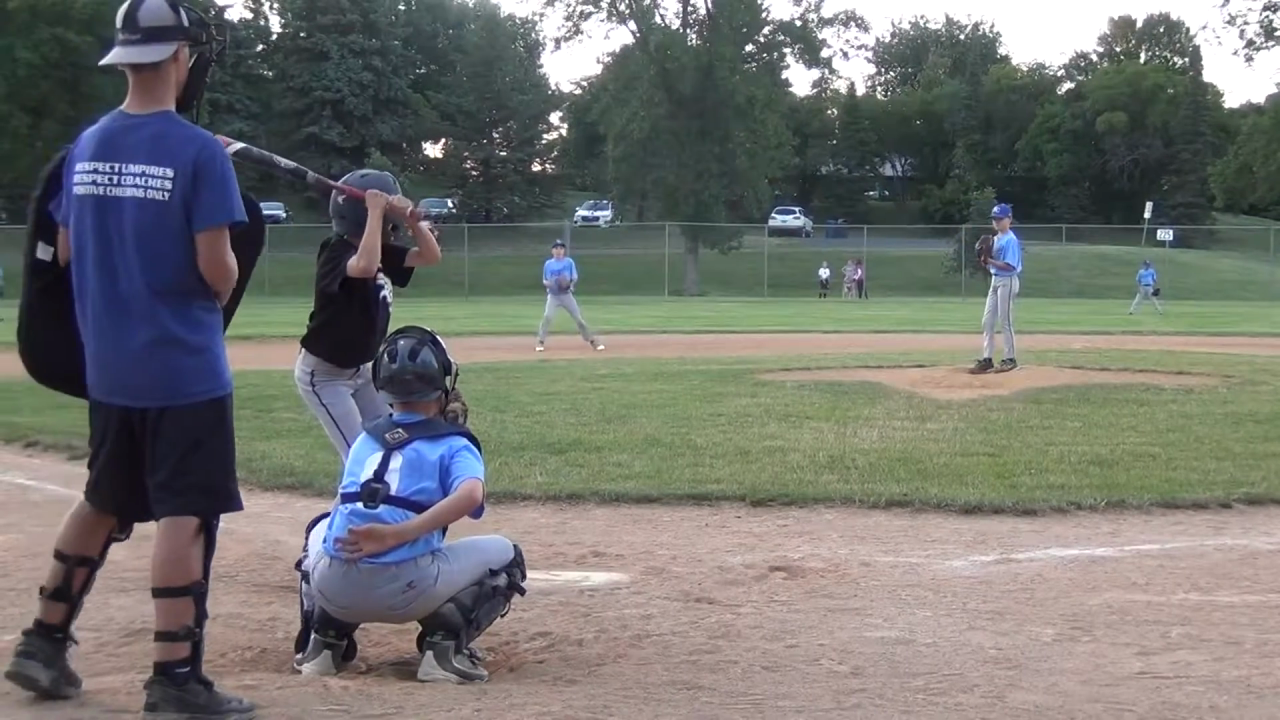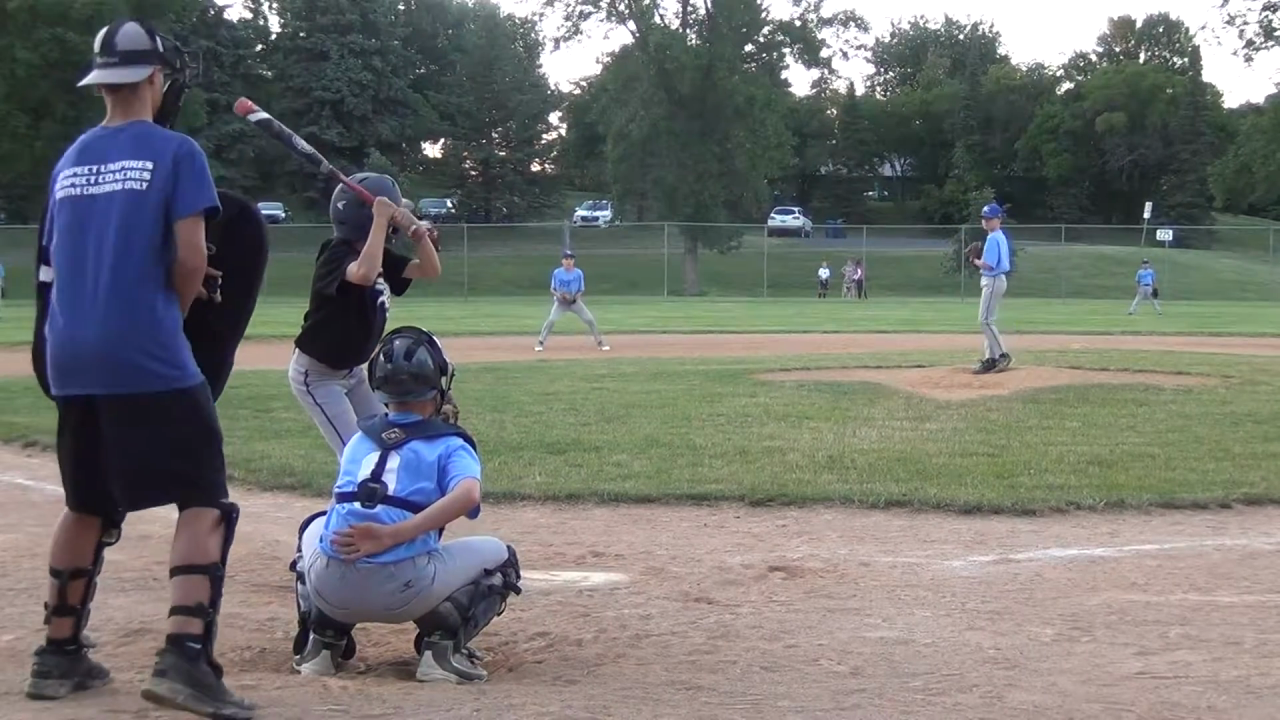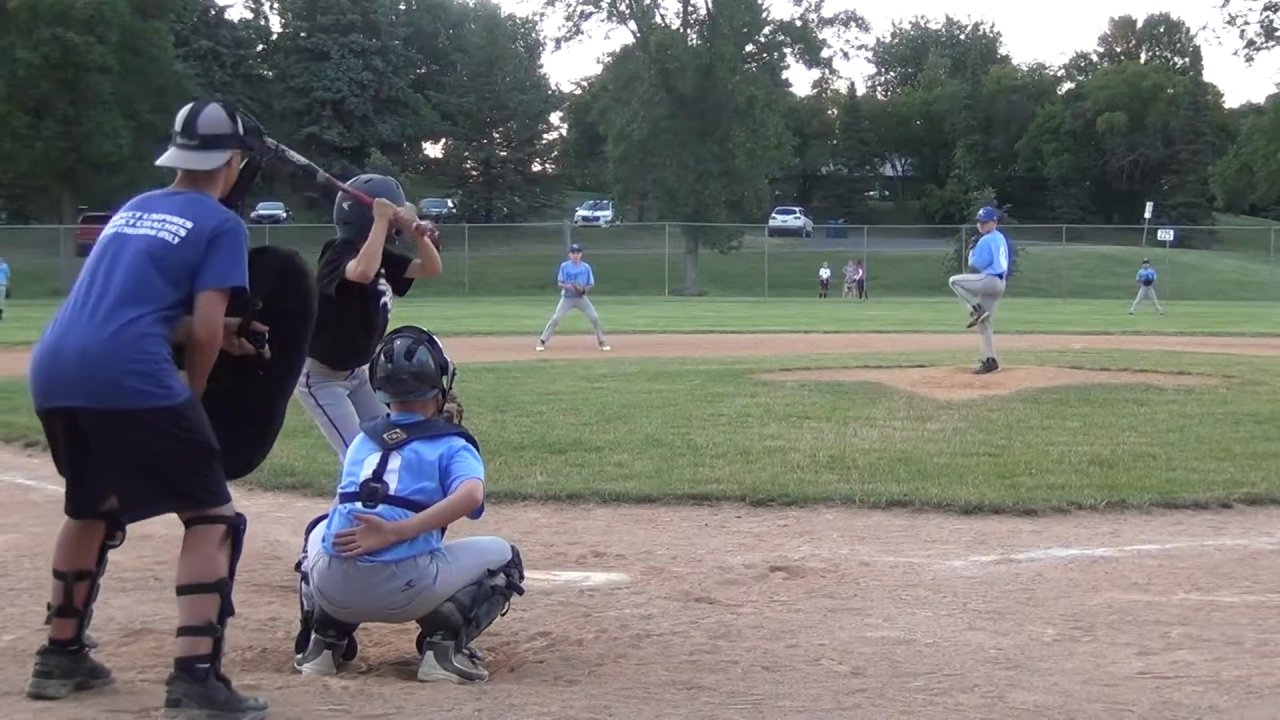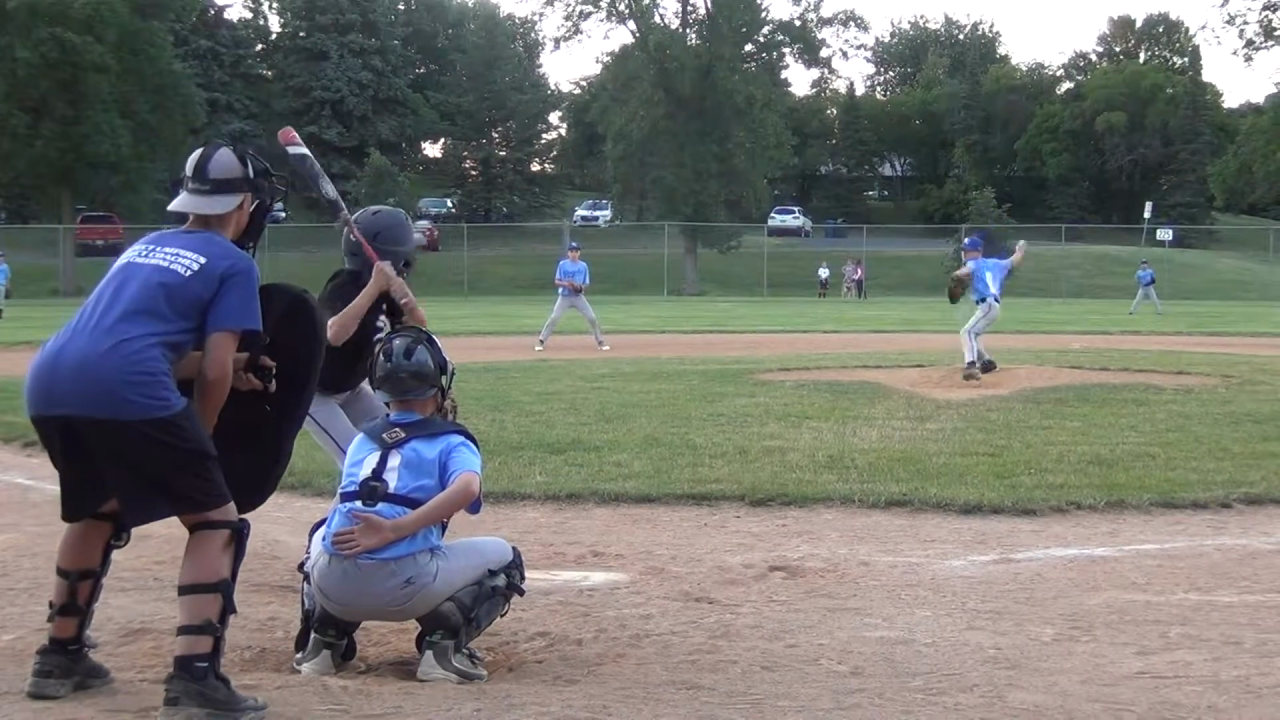
dt=0.5s
person 1, frame 1
left shoulder: (85, 145)
right shoulder: (199, 150)
left elbow: (66, 252)
right elbow: (217, 270)
right wrist: (222, 287)
left hip: (109, 365)
right hip: (184, 367)
left knee: (105, 502)
right knee: (185, 516)
person 1, frame 2
left shoulder: (69, 159)
right shoulder: (176, 151)
left elbow: (60, 262)
right elbow: (190, 261)
left hip: (70, 359)
right hip: (149, 358)
left knee: (88, 506)
right knee: (206, 504)
left ankle: (58, 656)
right ankle: (185, 658)
person 1, frame 3
left shoulder: (130, 210)
right shoulder: (221, 223)
right elbow: (205, 328)
left wrist: (214, 334)
right wrist: (188, 395)
left hip: (53, 371)
right hip: (128, 376)
left knee: (94, 507)
right knee: (212, 517)
left ankle: (60, 656)
person 1, frame 4
left shoulder: (146, 245)
right shoulder: (234, 264)
right elbow: (214, 372)
left wrist: (223, 364)
right wrist: (196, 439)
left hip: (48, 383)
right hip: (126, 392)
left knee: (99, 509)
right knee: (217, 522)
left ankle: (60, 657)
person 2, frame 1
left shoulder: (365, 439)
right shoulder: (454, 444)
right elbow: (470, 495)
right wrist: (396, 536)
left hip: (334, 588)
right hip: (406, 590)
left knee: (323, 527)
right knee: (505, 555)
left ankle: (323, 640)
right ankle: (445, 646)
person 2, frame 2
left shoulder: (359, 439)
right shoulder: (450, 444)
right elbow: (468, 495)
right wrist: (392, 536)
left hip: (330, 587)
right hip: (402, 590)
left knee: (316, 527)
right knee: (499, 556)
left ankle: (321, 642)
right ankle: (443, 646)
person 2, frame 3
left shoulder: (362, 439)
right shoulder: (451, 444)
right elbow: (471, 495)
right wrist: (394, 533)
left hip: (332, 588)
right hip: (405, 590)
left knee: (322, 529)
right knee: (504, 556)
left ankle: (324, 641)
right ankle: (445, 646)
person 2, frame 4
left shoulder: (363, 439)
right shoulder: (452, 441)
right elbow: (467, 488)
right wrist: (393, 530)
left hip: (333, 586)
right hip: (405, 586)
left knee: (324, 532)
right knee: (503, 558)
left ankle: (324, 641)
right ankle: (444, 647)
person 3, frame 1
left shoulder: (383, 251)
right shoulder: (337, 253)
left elbow: (431, 256)
right elbow: (365, 267)
left wrist: (411, 217)
right wrist: (377, 212)
left hip: (358, 370)
right hip: (323, 374)
person 3, frame 2
left shoulder: (381, 257)
right shoulder: (338, 255)
left elbow: (431, 271)
right elbow: (365, 275)
left wrist: (416, 229)
right wrist: (380, 219)
left hip: (352, 370)
right hip: (316, 374)
person 3, frame 3
left shoulder: (381, 257)
right shoulder: (339, 255)
left elbow: (432, 269)
right elbow: (364, 272)
left wrist: (415, 229)
right wrist: (381, 219)
left hip: (355, 372)
right hip: (318, 375)
person 3, frame 4
left shoulder: (389, 289)
right shoulder: (343, 286)
left elbow: (420, 328)
right elbow: (335, 335)
left wrist: (409, 299)
right wrist: (372, 289)
left hip: (351, 387)
right hip: (313, 393)
